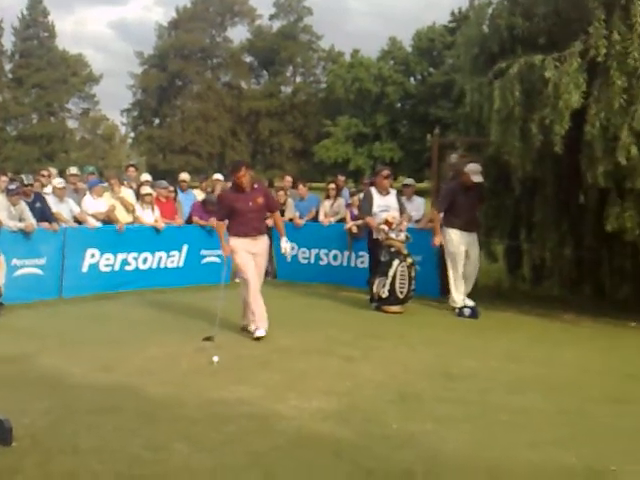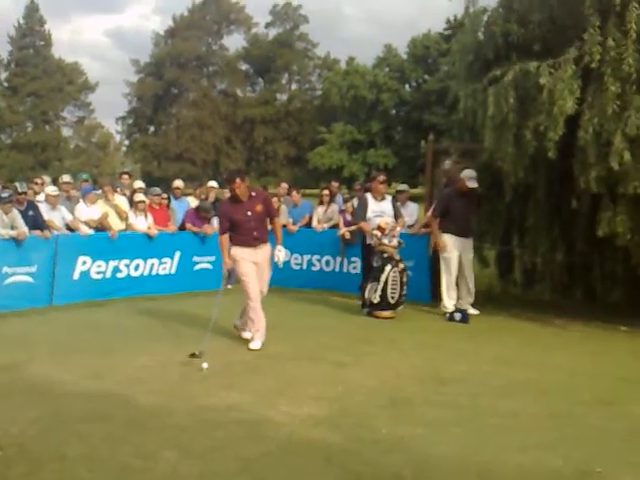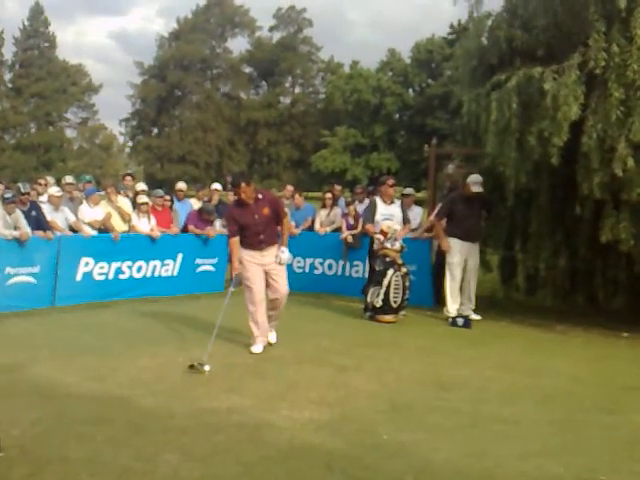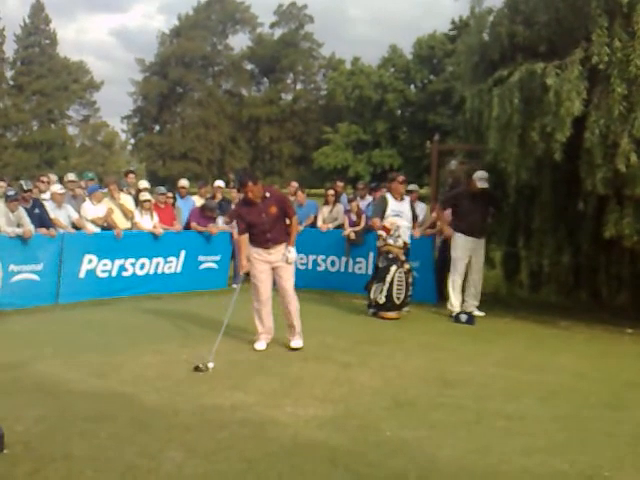
dt=0.2s
person 1, frame 1
left shoulder: (262, 190)
right shoulder: (226, 196)
left elbow: (275, 213)
right elbow: (221, 221)
left wrist: (283, 237)
right wrist: (223, 243)
left hip: (261, 241)
right hip: (238, 242)
left knee: (256, 284)
right knee: (251, 282)
left ankle: (248, 321)
right ankle: (260, 325)
person 1, frame 2
left shoulder: (262, 197)
right shoulder: (226, 207)
left elbow: (275, 220)
right elbow: (224, 234)
left wrist: (279, 245)
right wrist: (225, 257)
left hip: (264, 249)
right hip: (241, 252)
left knee: (261, 291)
right knee: (252, 293)
left ankle: (242, 323)
right ankle: (257, 334)
person 1, frame 3
left shoulder: (270, 199)
right shoulder: (233, 211)
left elbow: (284, 221)
right elbow: (234, 237)
left wrist: (284, 246)
right wrist: (234, 261)
left hip: (273, 251)
right hip: (249, 255)
left knee: (281, 291)
right knee: (256, 297)
left ankle: (271, 324)
right ankle: (259, 338)
person 1, frame 4
left shoulder: (278, 197)
right shoulder: (241, 208)
left elbow: (293, 219)
right elbow: (243, 235)
left wrist: (291, 246)
right wrist: (243, 259)
left hip: (281, 249)
right hip: (257, 252)
left knee: (287, 291)
right knee: (261, 295)
left ankle: (296, 334)
right ankle: (264, 335)
person 2, frame 1
left shoulder: (477, 188)
right shoulder: (451, 189)
right elbow: (437, 211)
left wrist: (475, 218)
right wrist: (438, 233)
left hip: (472, 232)
right hip: (454, 232)
left knee: (473, 266)
right knee: (456, 269)
left ankle: (462, 295)
right ankle: (457, 303)
person 2, frame 2
left shoulder: (473, 195)
right shoulder: (447, 195)
right elbow: (434, 218)
left wrist: (472, 223)
right wrist: (438, 238)
left hip: (467, 238)
right hip: (449, 238)
left knee: (468, 273)
right knee: (449, 273)
left ankle: (465, 304)
right ankle: (449, 307)
person 2, frame 3
left shoulder: (481, 200)
right shoulder: (453, 199)
left elbow: (488, 213)
right elbow: (437, 219)
left wrist: (480, 223)
right wrist: (442, 239)
left hip: (474, 243)
right hip: (456, 242)
left knee: (471, 278)
right knee: (454, 277)
left ankle: (466, 309)
right ankle: (451, 312)
person 2, frame 4
left shoulder: (488, 196)
right shoulder: (459, 194)
left elbow: (496, 209)
right elbow: (439, 208)
left wrist: (487, 218)
right wrist: (445, 226)
left hip: (479, 239)
right hip: (461, 237)
left knee: (476, 274)
right knee: (457, 272)
left ankle: (470, 305)
right ankle: (455, 307)
person 3, frame 1
left shoulder: (395, 194)
right shoulder: (369, 193)
left elbow: (404, 213)
right elbow: (365, 216)
left wrist: (403, 223)
right wrist: (378, 226)
right hip: (377, 237)
right knee: (376, 268)
right ankle: (375, 298)
person 3, frame 2
left shoulder: (390, 200)
right shoulder: (365, 199)
left elbow: (400, 218)
right elbow: (360, 222)
left wrist: (397, 228)
right wrist: (372, 231)
right hip: (371, 242)
right knee: (369, 273)
person 3, frame 3
left shoulder: (399, 204)
right shoulder: (374, 203)
left elbow: (407, 223)
right elbow: (367, 224)
left wrist: (404, 231)
right wrist: (377, 234)
right knee: (375, 277)
person 3, frame 4
left shoulder: (408, 201)
right shoulder: (384, 199)
left elbow: (414, 220)
right elbow: (375, 219)
left wrist: (416, 229)
right wrist: (381, 230)
left hip: (404, 243)
right hip: (386, 243)
left knee: (403, 275)
right knee: (382, 274)
left ankle: (400, 303)
right ankle: (375, 304)
